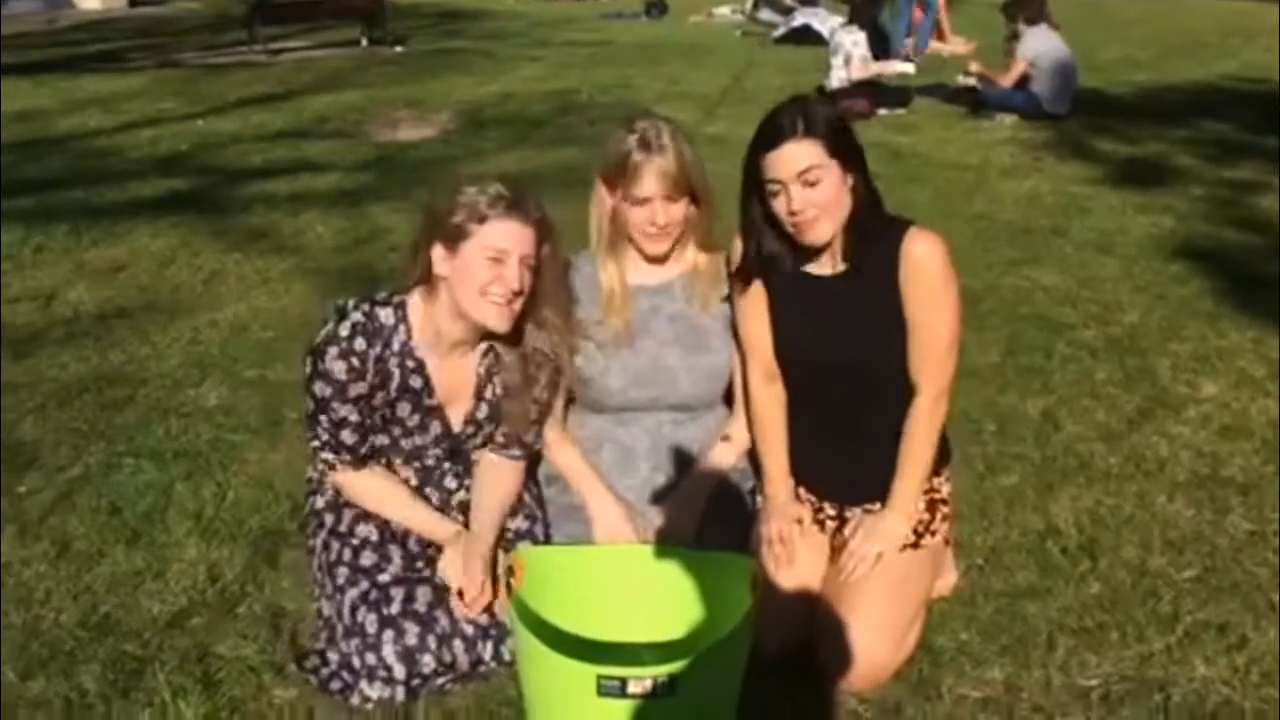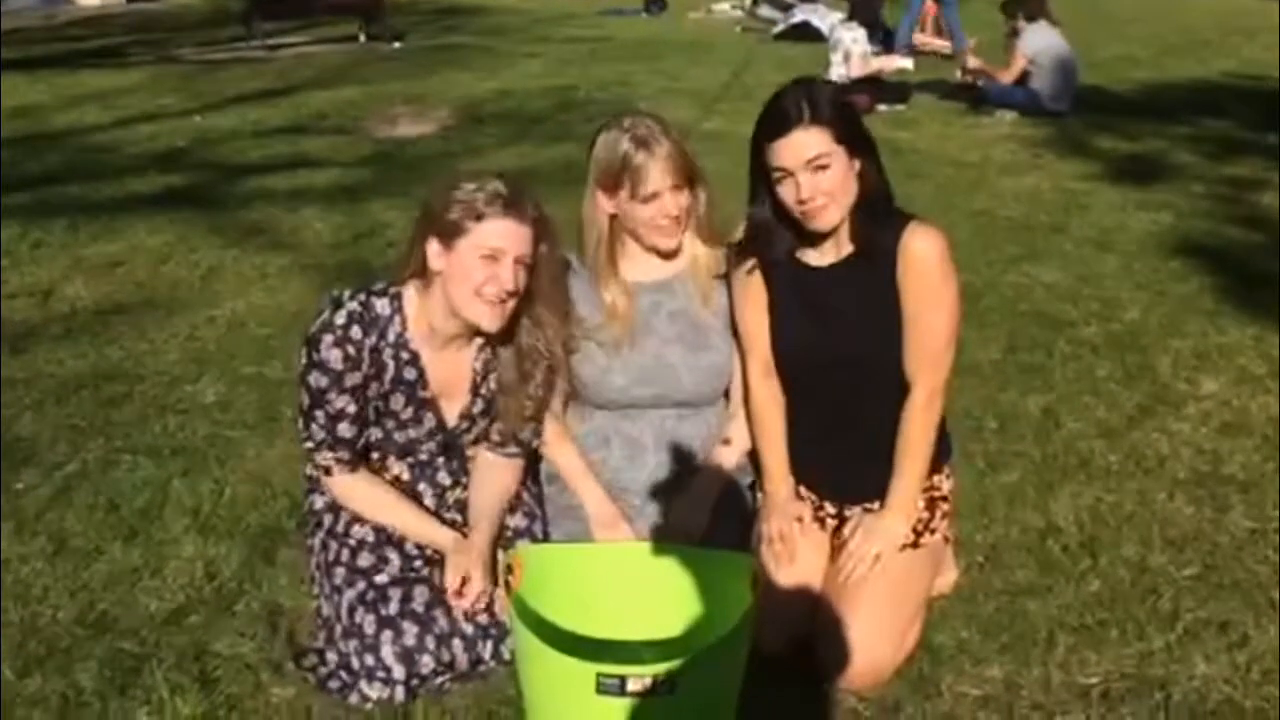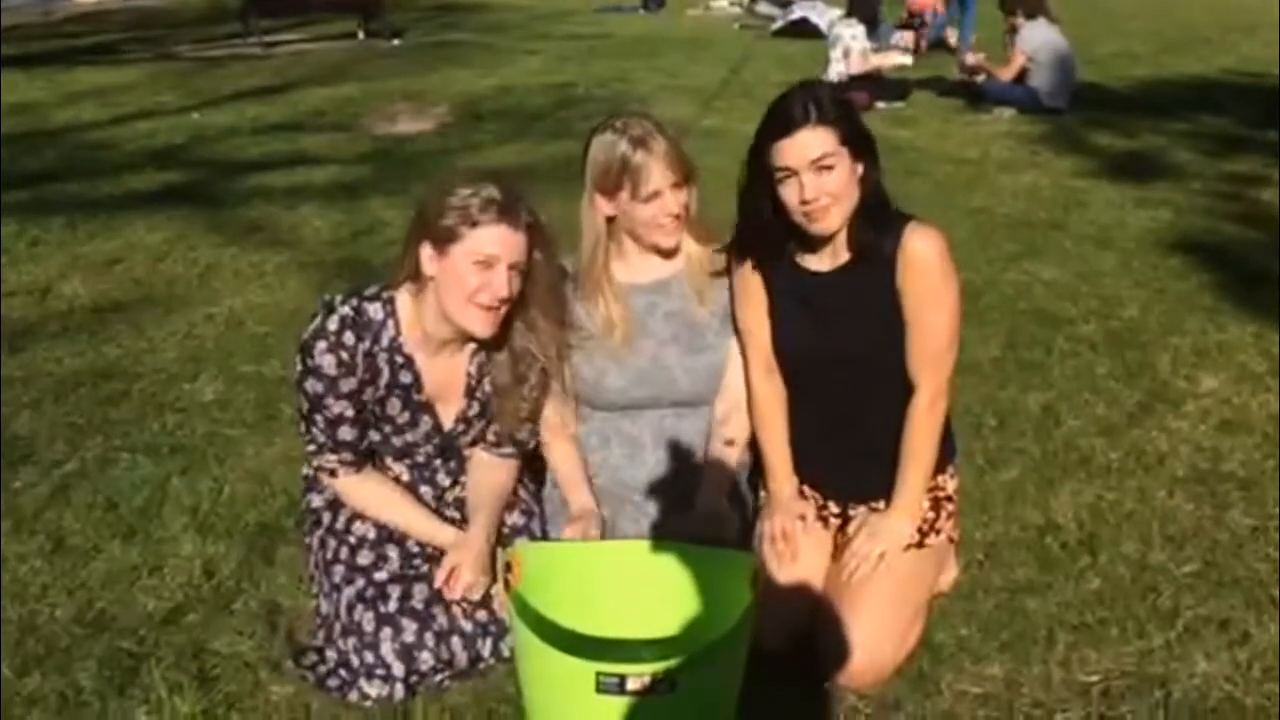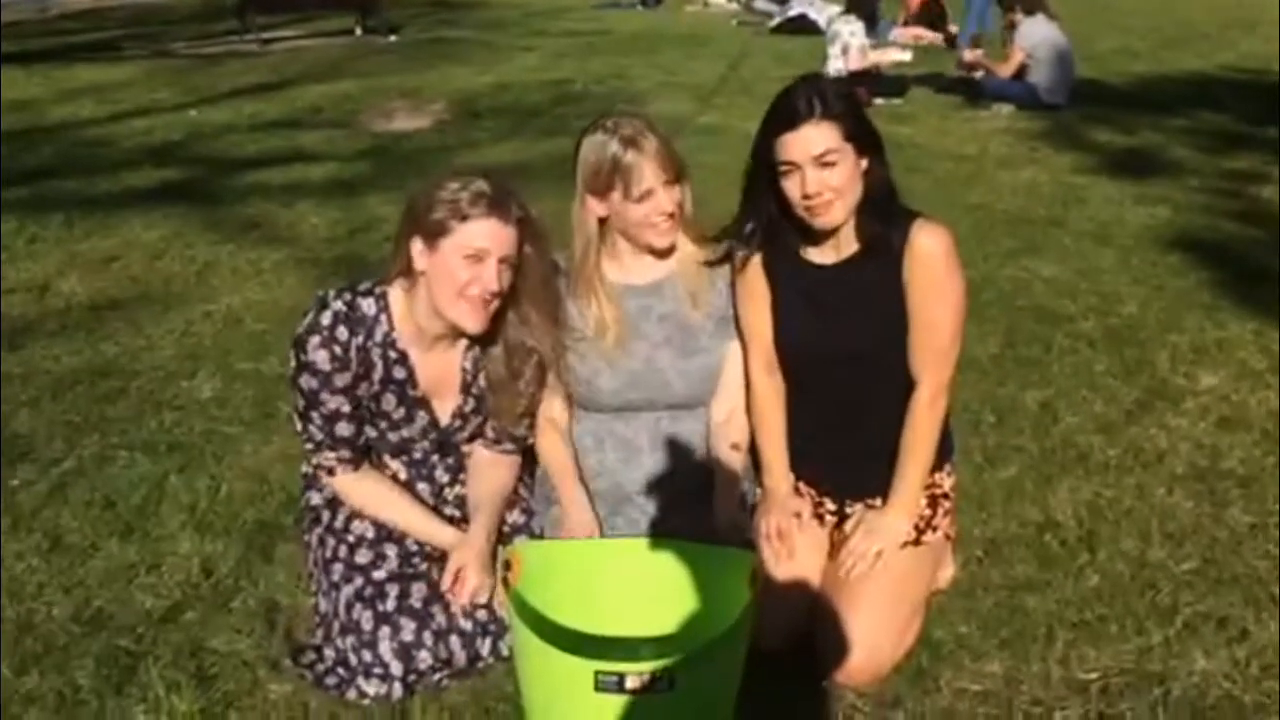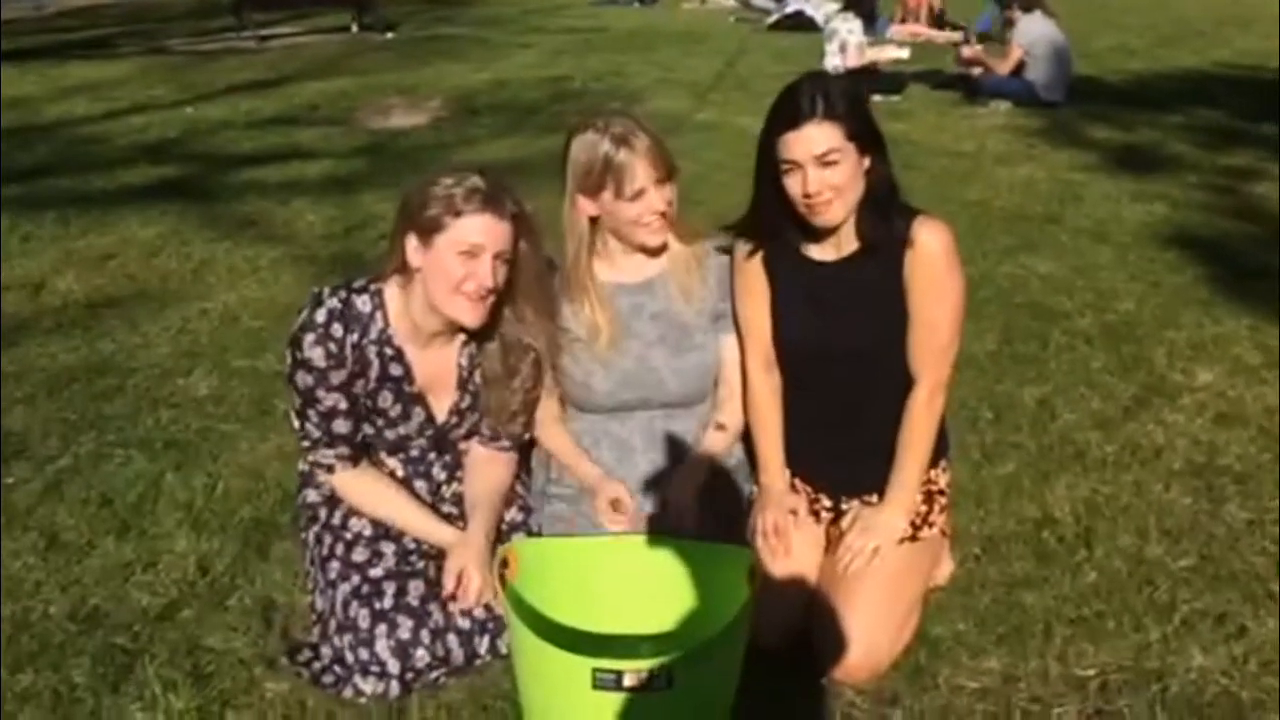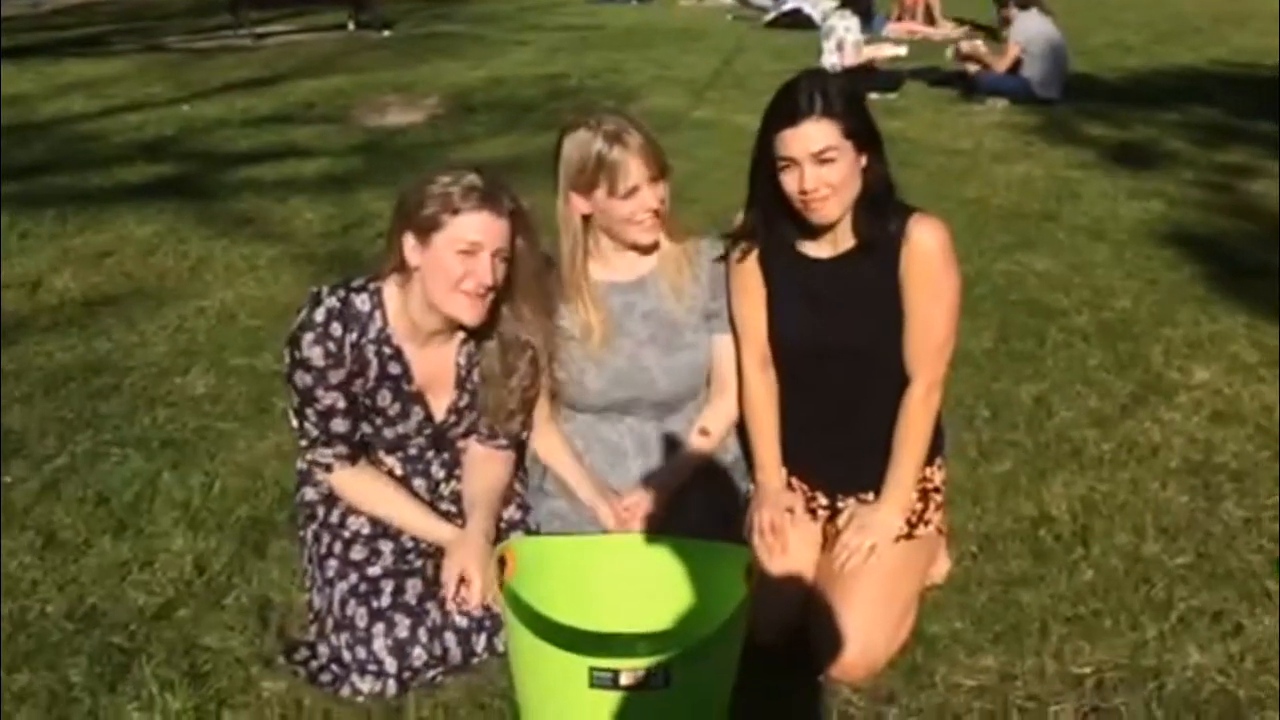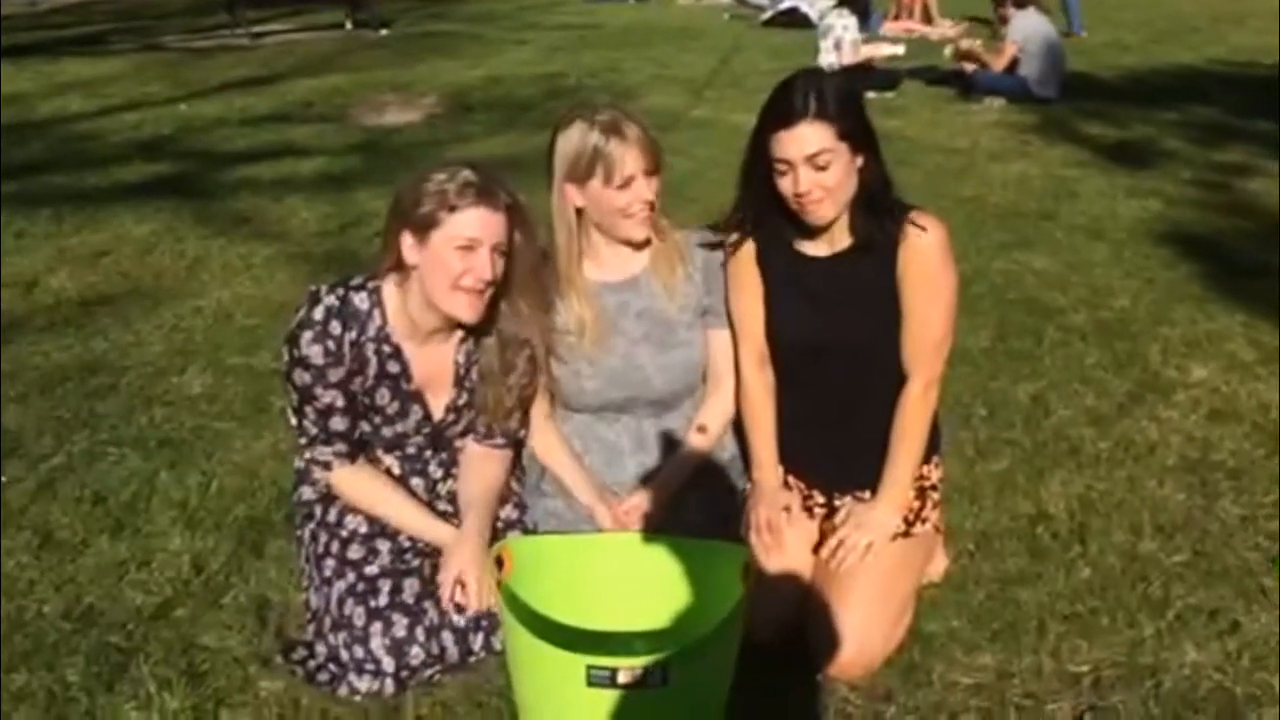
dt=0.2s
person 1, frame 1
left shoulder: (914, 253)
right shoulder: (756, 255)
left elbow: (930, 394)
right elbow: (764, 380)
left wrist: (895, 518)
right wrist: (777, 493)
left hip: (899, 485)
right hip: (805, 484)
left knee: (855, 667)
right knee: (769, 639)
left ankle: (922, 563)
person 1, frame 2
left shoulder: (914, 248)
right shoulder: (756, 249)
left elbow: (926, 390)
right elbow: (763, 376)
left wrist: (893, 518)
right wrist: (777, 491)
left hip: (901, 482)
right hip: (805, 482)
left knee: (854, 666)
right knee: (769, 638)
left ankle: (922, 560)
person 1, frame 3
left shoulder: (914, 249)
right shoulder: (758, 251)
left elbow: (930, 391)
right elbow: (765, 375)
left wrist: (900, 517)
right wrist: (781, 491)
left hip: (900, 482)
right hip: (807, 479)
left knee: (856, 664)
right knee: (770, 636)
left ankle: (924, 560)
person 1, frame 4
left shoulder: (921, 246)
right shoulder: (759, 246)
left elbow: (930, 387)
right elbow: (764, 371)
left wrist: (897, 515)
right wrist: (776, 487)
left hip: (899, 479)
right hip: (805, 476)
left knee: (853, 662)
right knee: (769, 633)
left ankle: (922, 555)
person 1, frame 5
left shoulder: (922, 243)
right shoulder: (760, 242)
left elbow: (928, 385)
right elbow: (761, 368)
left wrist: (893, 512)
right wrist: (772, 484)
left hip: (897, 475)
right hip: (801, 474)
left knee: (850, 660)
right knee: (766, 631)
left ankle: (919, 552)
right ankle: (844, 555)
person 1, frame 6
left shoulder: (917, 240)
right shoulder: (758, 239)
left elbow: (924, 383)
right elbow: (758, 365)
left wrist: (888, 509)
right wrist: (769, 482)
left hip: (891, 474)
right hip: (798, 471)
left knee: (848, 656)
right knee: (762, 629)
left ankle: (915, 551)
person 1, frame 7
left shoulder: (915, 239)
right shoulder: (753, 236)
left elbow: (922, 381)
right elbow: (755, 364)
left wrist: (885, 506)
right wrist: (766, 481)
left hip: (887, 471)
right hip: (794, 469)
left knee: (846, 655)
right knee: (760, 627)
left ankle: (913, 548)
right ankle: (842, 552)
person 2, frame 1
left shoulder: (531, 343)
right shoulder: (356, 338)
left elbow: (503, 453)
right elbow: (344, 469)
left wrist: (479, 547)
right wrist: (450, 536)
left hip: (479, 504)
right hip: (369, 510)
right knee: (399, 660)
left ankle: (453, 578)
person 2, frame 2
left shoulder: (527, 338)
right shoulder: (350, 330)
left elbow: (502, 451)
right elbow: (340, 473)
left wrist: (479, 542)
right wrist: (450, 544)
left hip: (476, 503)
right hip: (367, 510)
right knee: (398, 659)
left ankle: (450, 582)
person 2, frame 3
left shoulder: (521, 340)
right shoulder: (344, 334)
left elbow: (497, 451)
right elbow: (345, 472)
left wrist: (479, 536)
right wrist: (453, 541)
left hip: (472, 502)
right hip: (367, 508)
right knee: (397, 655)
person 2, frame 4
left shoulder: (514, 334)
right shoulder: (337, 330)
left elbow: (498, 447)
right elbow: (342, 471)
left wrist: (480, 537)
right wrist: (452, 542)
left hip: (471, 499)
right hip: (364, 506)
right knee: (395, 654)
person 2, frame 5
left shoulder: (509, 330)
right shoulder: (333, 327)
left elbow: (494, 445)
right elbow: (342, 468)
left wrist: (479, 536)
right wrist: (452, 541)
left hip: (469, 498)
right hip: (362, 504)
right knee: (391, 652)
person 2, frame 6
left shoulder: (507, 328)
right shoulder: (332, 326)
left elbow: (492, 443)
right elbow: (339, 466)
left wrist: (478, 534)
right wrist: (451, 538)
left hip: (467, 498)
right hip: (360, 503)
right knee: (390, 650)
person 2, frame 7
left shoulder: (506, 326)
right shoulder: (331, 325)
left elbow: (489, 442)
right elbow: (338, 465)
left wrist: (474, 536)
right wrist: (449, 539)
left hip: (466, 498)
right hip: (359, 503)
right knee: (388, 652)
person 3, frame 1
left shoulder: (726, 283)
right shoulder: (572, 287)
left elbow: (751, 407)
right elbow: (546, 417)
left wrist: (693, 495)
right wrist: (601, 503)
left hip: (705, 505)
right hip: (589, 512)
person 3, frame 2
left shoulder: (727, 278)
right shoulder: (571, 286)
left elbow: (747, 407)
right elbow: (546, 416)
left wrist: (700, 496)
right wrist: (599, 506)
left hip: (702, 509)
right hip: (591, 513)
person 3, frame 3
left shoulder: (724, 277)
right shoulder: (569, 289)
left elbow: (733, 405)
left wrist: (715, 498)
right wrist: (581, 507)
left hip: (700, 513)
right hip: (600, 513)
person 3, frame 4
left shoulder: (721, 276)
right shoulder: (562, 289)
left elbow: (732, 408)
right elbow: (550, 416)
left wrist: (727, 505)
right wrist: (574, 504)
left hip: (700, 512)
right hip: (596, 517)
person 3, frame 5
left shoulder: (714, 269)
right shoulder: (555, 288)
left elbow: (736, 394)
right elbow: (545, 414)
left wrist: (686, 483)
right wrist: (595, 481)
left hip: (699, 502)
person 3, frame 6
left shoulder: (706, 266)
left elbow: (728, 394)
right elbow: (537, 417)
left wrist: (663, 487)
right wrist: (595, 498)
left hip: (695, 498)
person 3, frame 7
left shoulder: (699, 262)
left elbow: (724, 387)
right elbow: (535, 416)
left wrist: (663, 487)
right wrist: (595, 502)
left hip: (693, 495)
